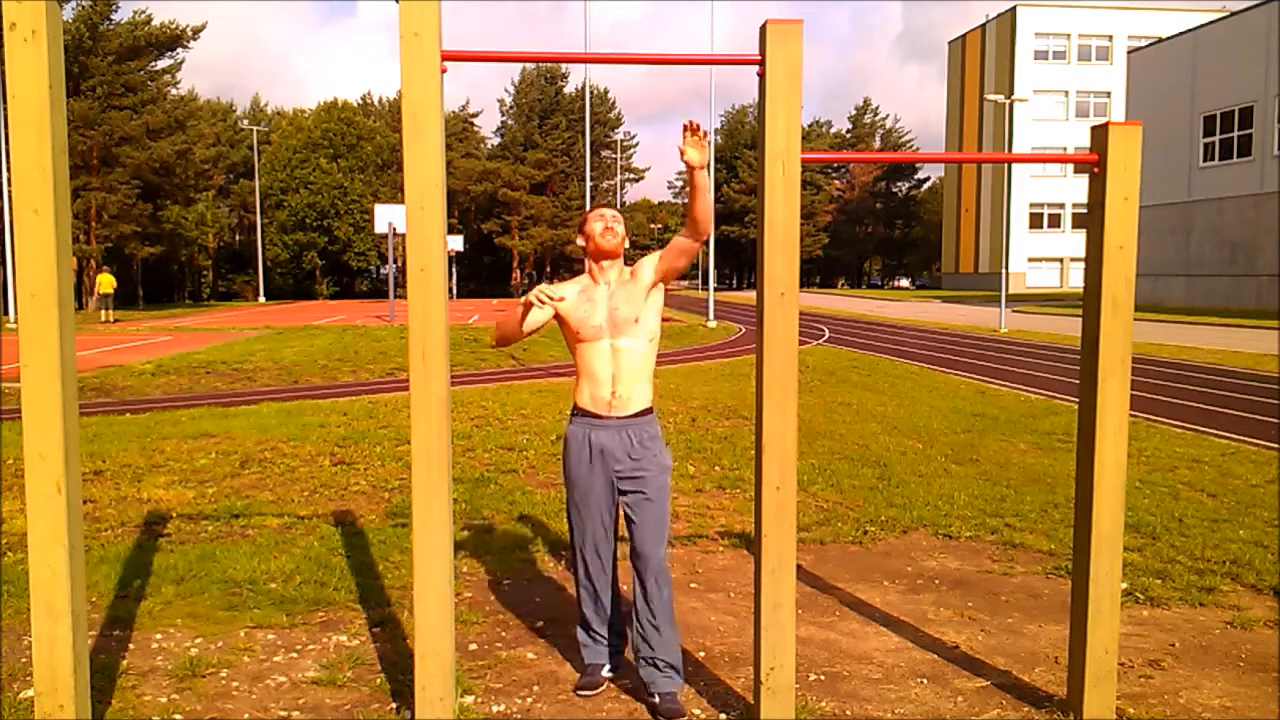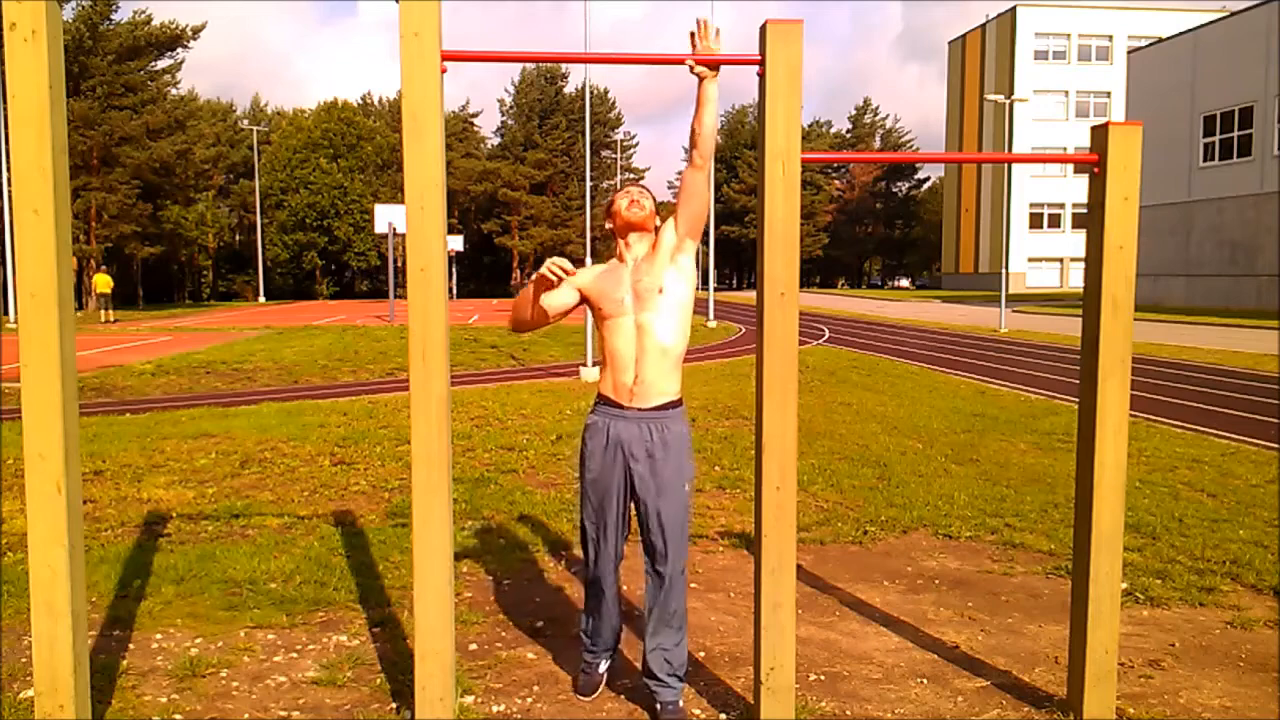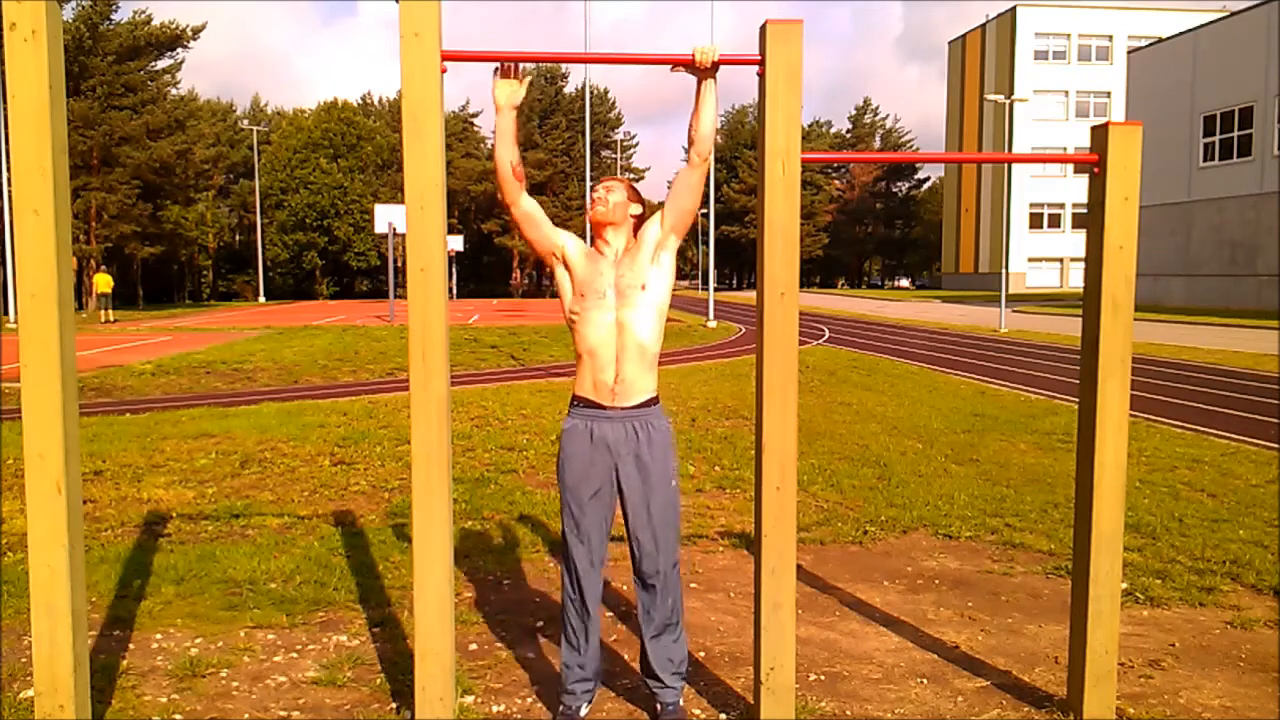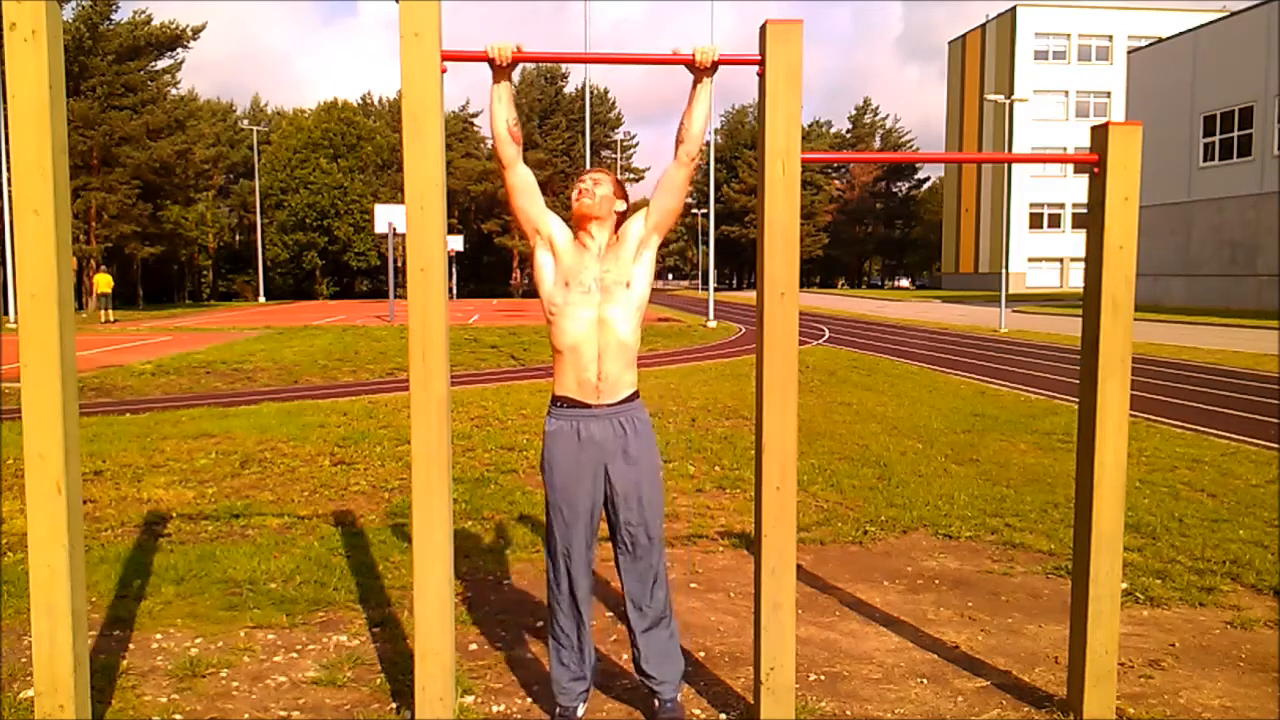
dt=0.5s
person 1, frame 1
left shoulder: (651, 276)
right shoulder: (563, 296)
left elbow: (697, 234)
right elbow: (501, 337)
left wrist: (697, 172)
right wrist: (528, 306)
left hip: (641, 434)
right hip: (585, 435)
left knee: (652, 557)
right knee: (593, 554)
right ankle: (600, 654)
person 1, frame 2
left shoulder: (679, 248)
right shoulder: (590, 277)
left elbow: (701, 160)
right elbow: (521, 322)
left wrist: (706, 83)
right wrist: (540, 281)
left hip: (665, 428)
right hip: (605, 426)
left knee: (666, 560)
right knee: (601, 553)
right ankle: (597, 652)
person 1, frame 3
left shoulder: (658, 245)
right shoulder: (567, 255)
left elbow: (697, 159)
right elbow: (513, 188)
left wrist: (706, 81)
right wrist: (506, 107)
left hip: (646, 426)
right hip: (584, 426)
left knee: (657, 561)
right knee: (582, 561)
person 1, frame 4
left shoulder: (640, 239)
right shoulder: (550, 241)
left elbow: (685, 156)
right elbow: (510, 154)
left wrist: (702, 79)
right wrist: (501, 77)
left hip: (629, 422)
right hip: (567, 425)
left knee: (645, 558)
right knee: (569, 563)
